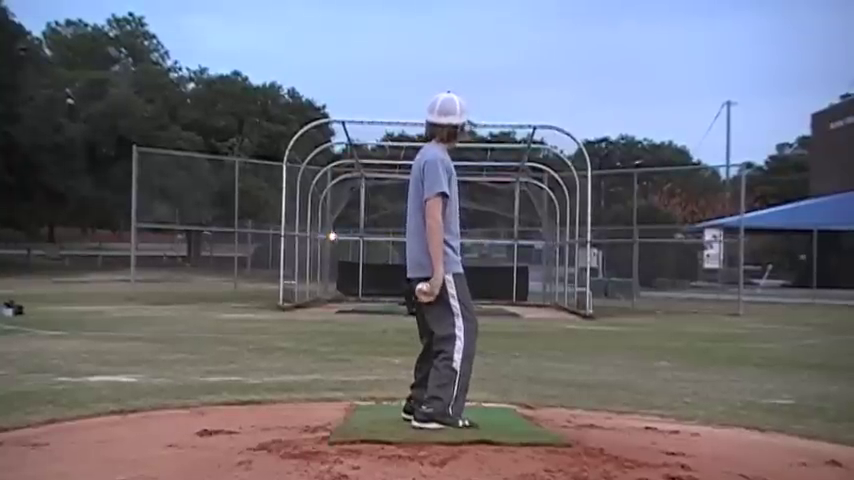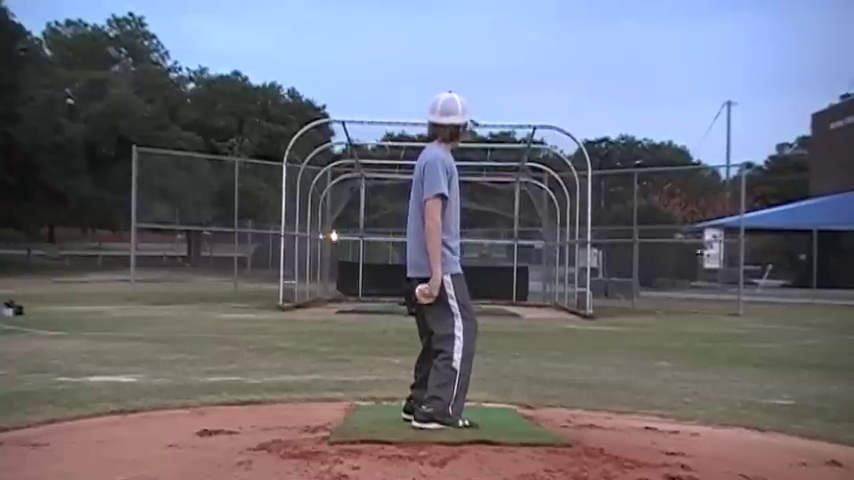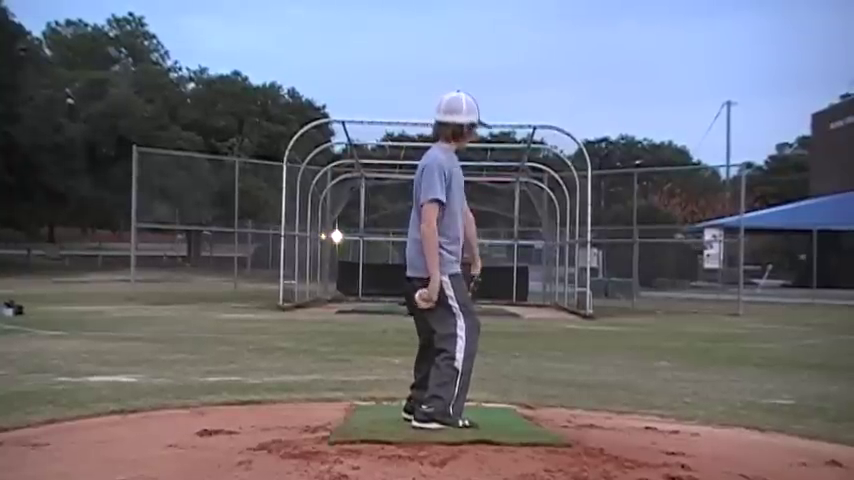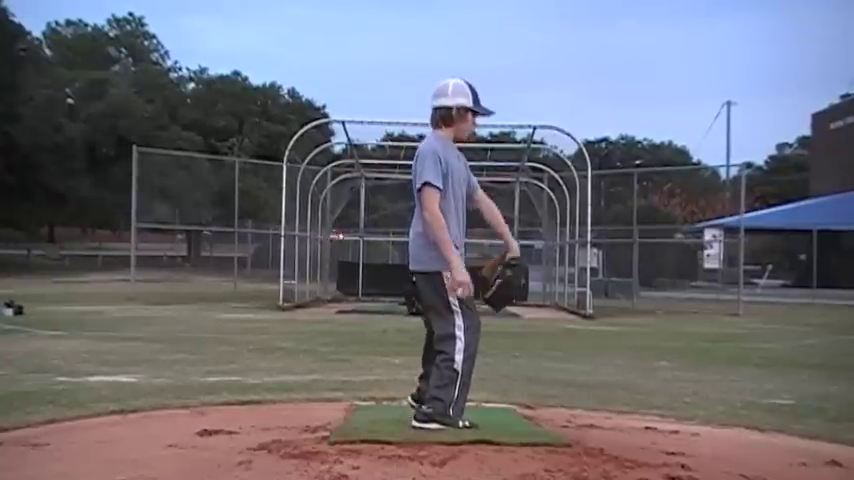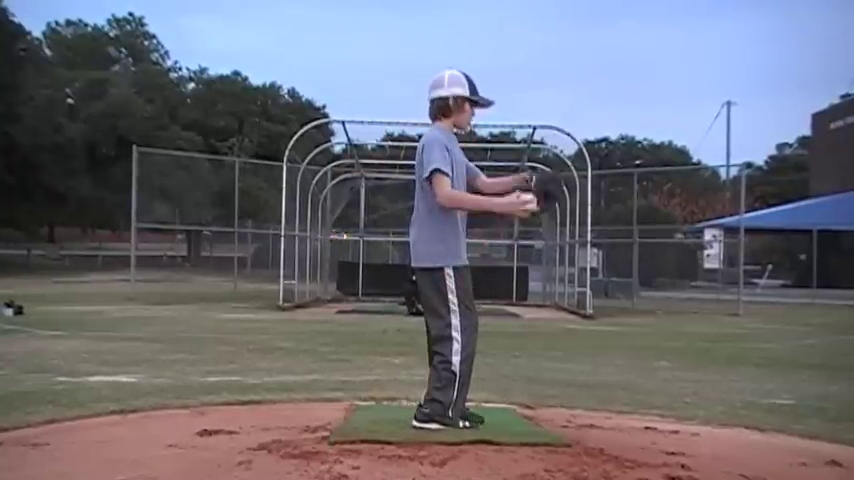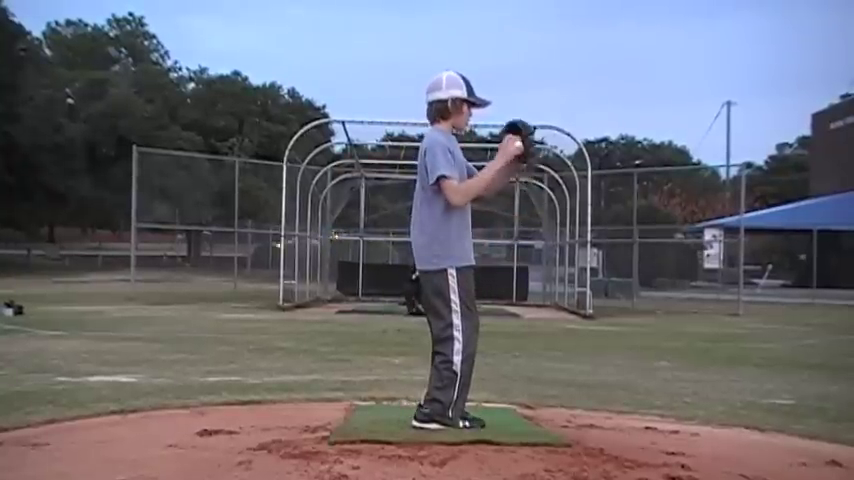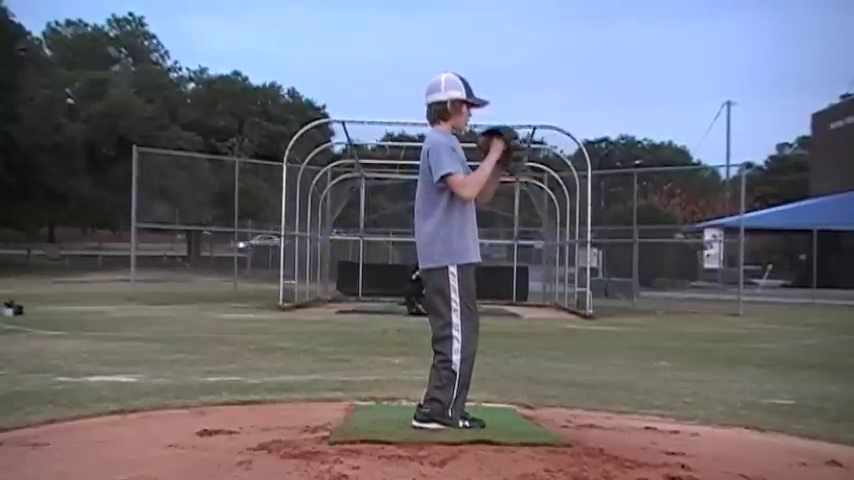
dt=0.3s
person 1, frame 1
left shoulder: (426, 156)
right shoulder: (437, 159)
right elbow: (433, 218)
right wrist: (439, 271)
left hip: (422, 267)
right hip: (440, 266)
left knee: (438, 336)
right knee: (459, 332)
left ankle: (419, 403)
right ankle: (437, 410)
person 1, frame 2
left shoulder: (432, 157)
right shoulder: (438, 159)
right elbow: (432, 218)
right wrist: (438, 272)
left hip: (425, 267)
right hip: (438, 266)
left knee: (438, 335)
right knee: (460, 332)
left ankle: (419, 403)
right ankle: (437, 410)
person 1, frame 3
left shoulder: (449, 162)
right shoulder: (437, 162)
left elbow: (464, 215)
right elbow: (428, 223)
left wrist: (475, 260)
right wrist: (435, 276)
left hip: (436, 266)
right hip: (438, 267)
left knee: (437, 335)
right knee: (462, 331)
left ankle: (419, 402)
right ankle: (437, 410)
person 1, frame 4
left shoulder: (454, 156)
right shoulder: (431, 150)
left elbow: (482, 201)
right elbow: (431, 211)
left wrist: (509, 240)
right wrist: (455, 263)
left hip: (437, 261)
right hip: (437, 261)
left knee: (444, 330)
right knee: (461, 330)
left ankle: (426, 396)
right ankle: (437, 410)
person 1, frame 5
left shoulder: (450, 145)
right shoulder: (435, 140)
left elbow: (484, 184)
right elbow: (444, 195)
left wrist: (519, 181)
right wrist: (502, 205)
left hip: (440, 254)
right hip: (441, 255)
left knee: (447, 330)
right knee: (458, 329)
left ankle: (440, 404)
right ankle: (438, 410)
person 1, frame 6
left shoulder: (448, 144)
right shoulder: (436, 143)
left elbow: (484, 188)
right elbow: (457, 195)
left wrist: (512, 161)
right wrist: (499, 159)
left hip: (446, 255)
right hip: (445, 257)
left knee: (453, 333)
right knee: (459, 332)
left ankle: (441, 407)
right ankle: (438, 410)
person 1, frame 7
left shoulder: (447, 144)
right shoulder: (439, 142)
left elbow: (481, 195)
right elbow: (466, 190)
left wrist: (500, 162)
right wrist: (492, 154)
left hip: (449, 254)
right hip: (448, 256)
left knee: (453, 333)
right knee: (458, 332)
left ankle: (439, 408)
right ankle: (439, 409)
